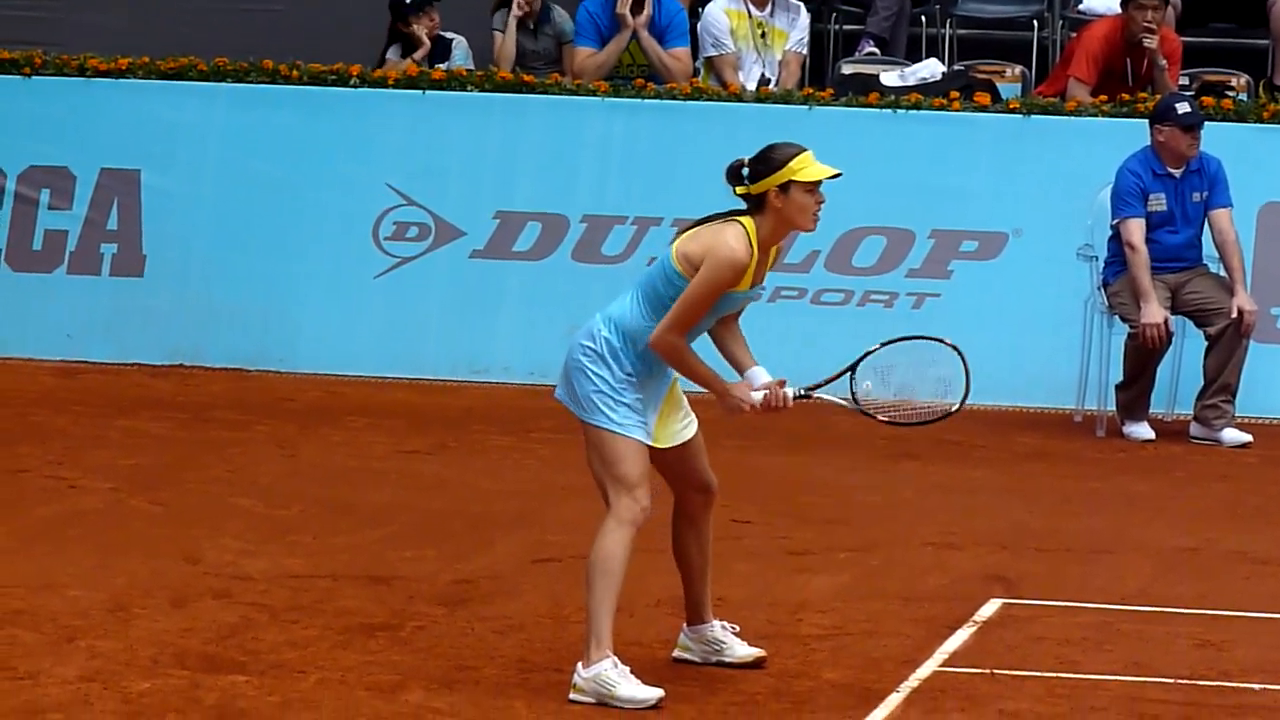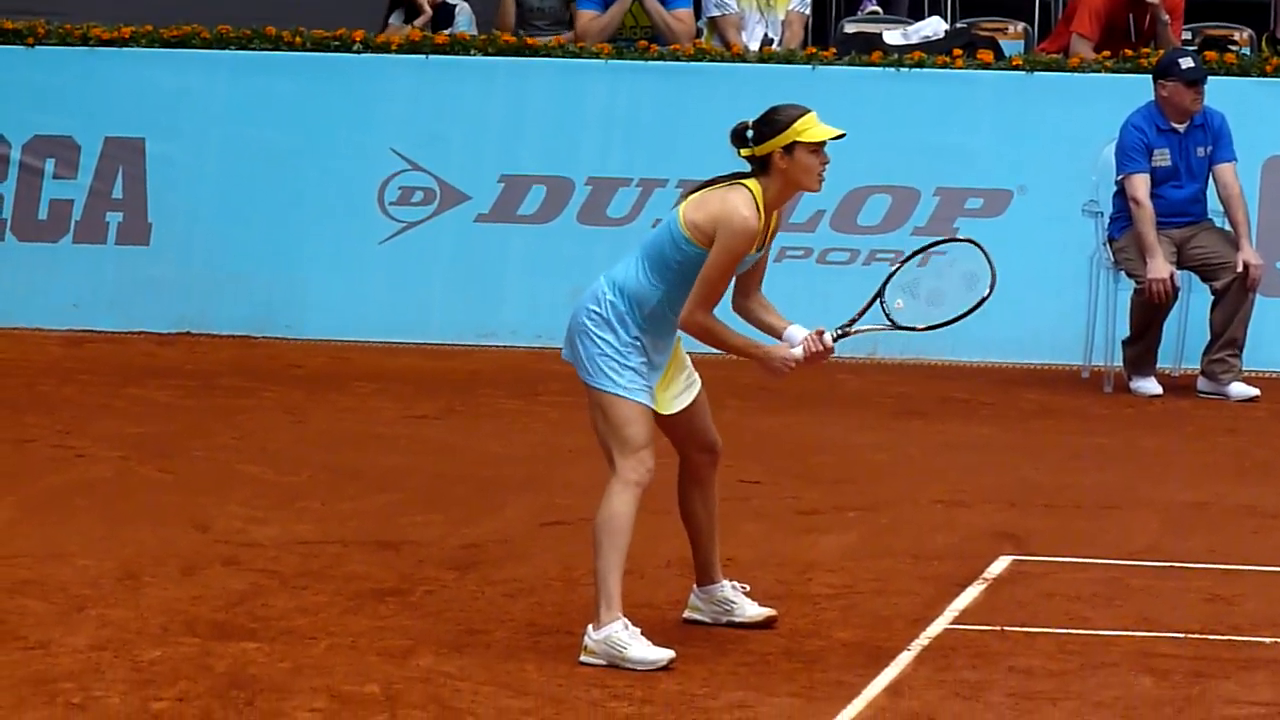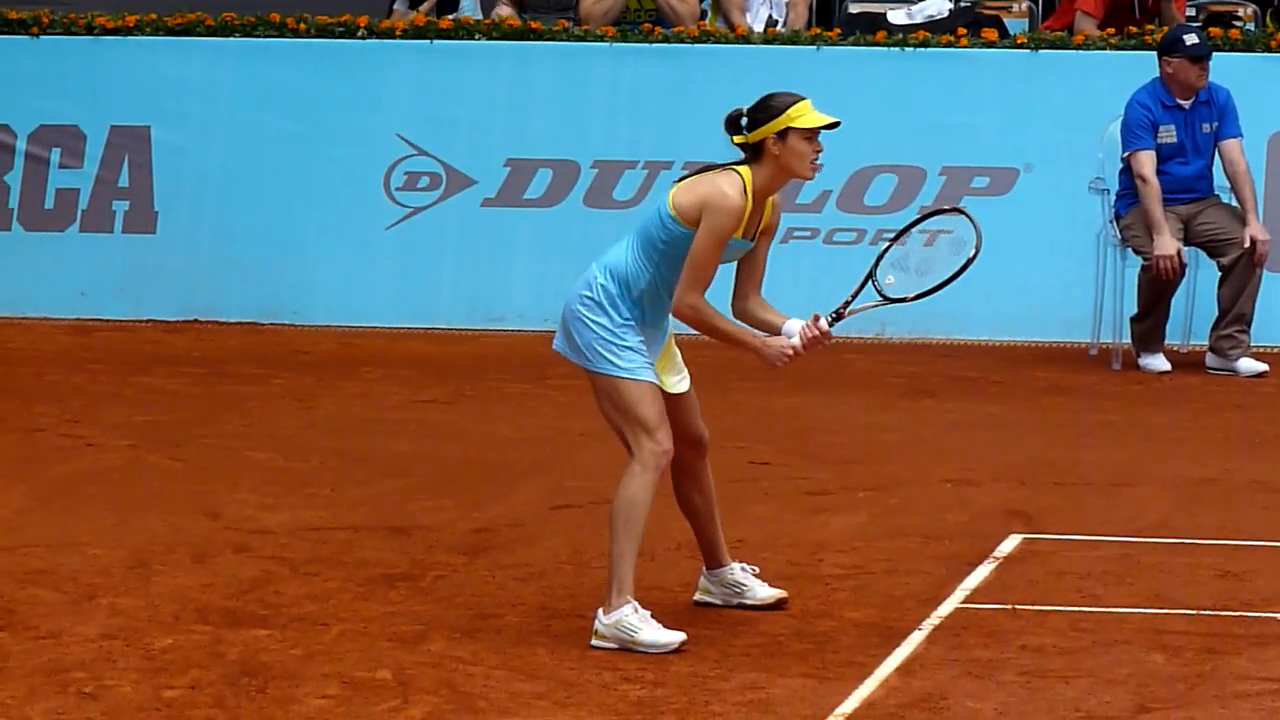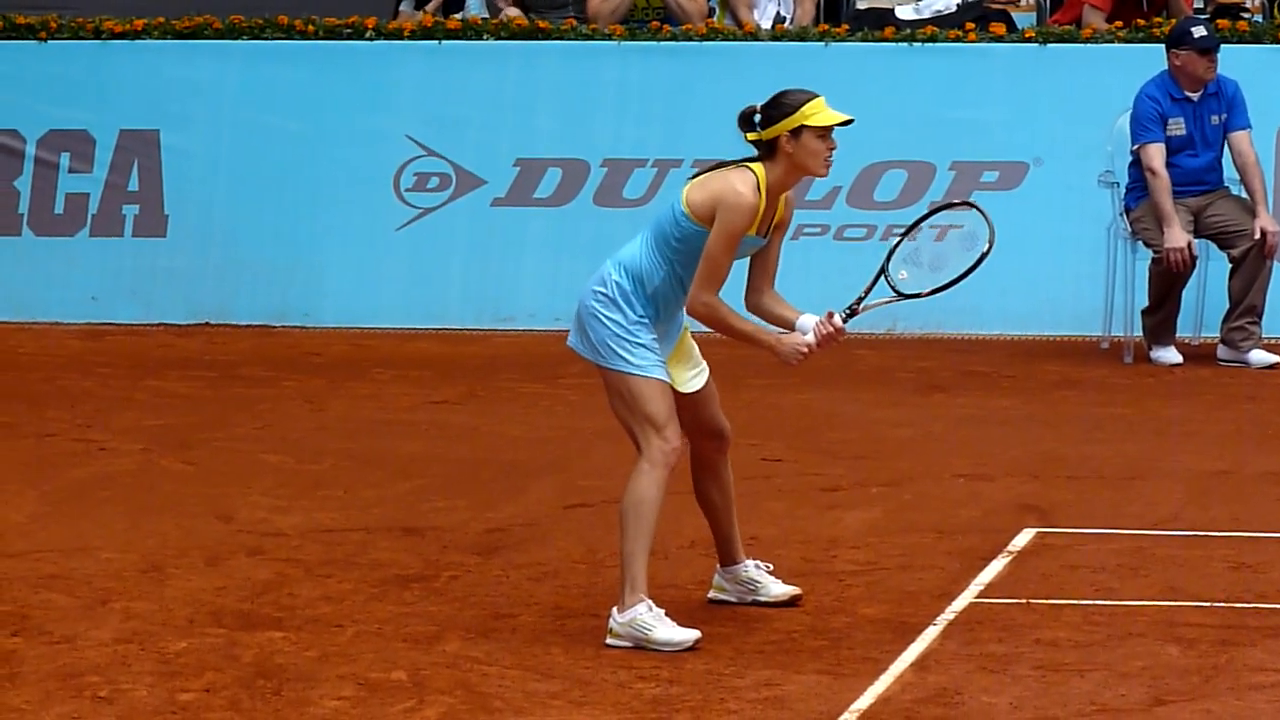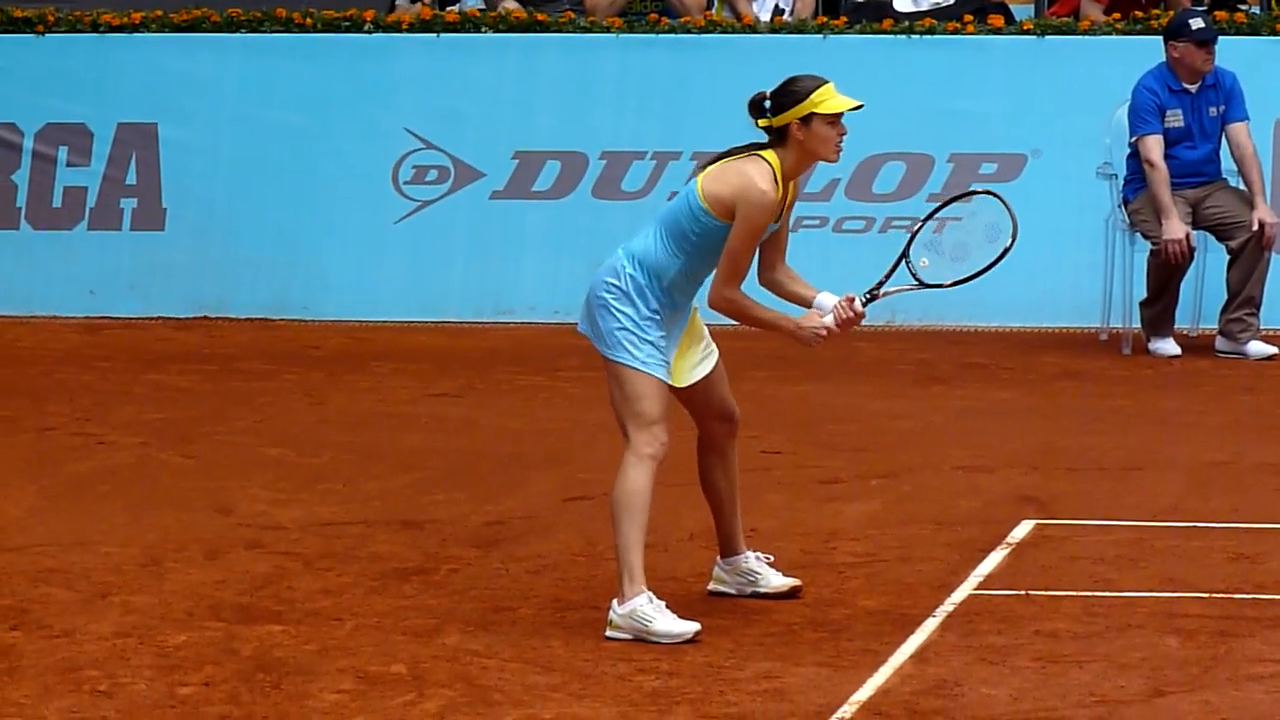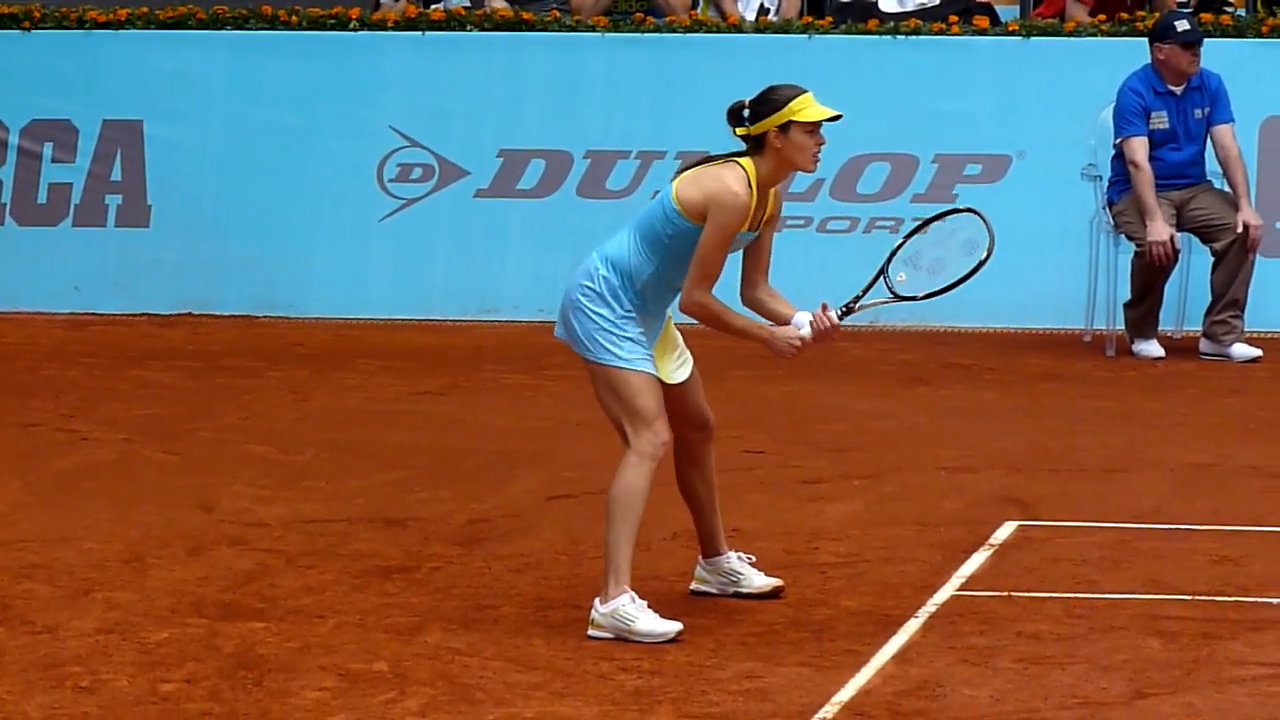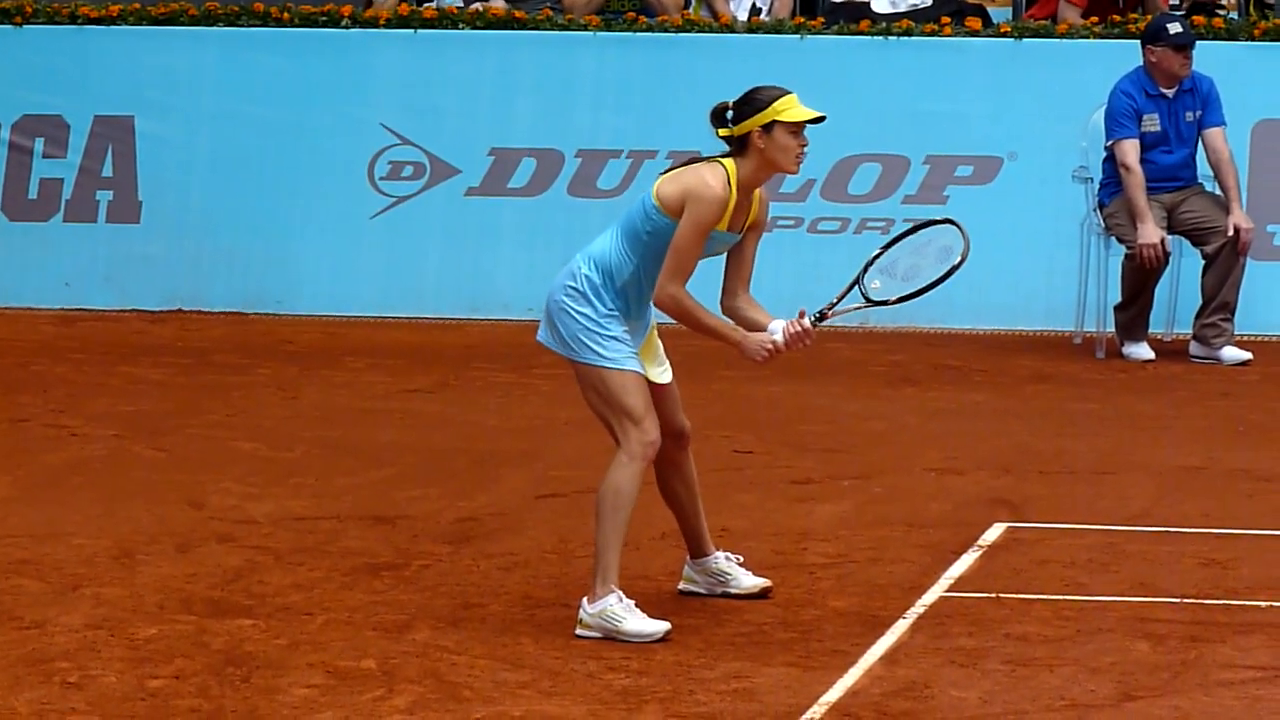
dt=0.3s
person 1, frame 1
left shoulder: (767, 247)
right shoulder: (733, 248)
right elbow: (664, 336)
left wrist: (756, 376)
right wrist: (724, 390)
left hip: (648, 372)
right hip: (608, 364)
left knee: (699, 492)
right knee: (631, 506)
left ankle: (699, 632)
right ankle: (596, 666)
person 1, frame 2
left shoulder: (768, 213)
right shoulder: (741, 216)
left elbow: (747, 298)
right elbow: (696, 317)
left wrist: (796, 336)
right wrist: (764, 354)
left hip: (653, 334)
right hip: (611, 327)
left knee: (703, 453)
right knee: (634, 469)
left ankle: (711, 592)
right ankle: (607, 628)
person 1, frame 3
left shoulder: (767, 210)
right shoulder: (727, 196)
left elbow: (745, 301)
right elbow: (687, 303)
left wrist: (794, 328)
right wrist: (760, 347)
left hip: (645, 319)
right hip: (605, 312)
left knee: (692, 445)
right knee: (654, 450)
left ankle: (719, 575)
right ankle: (617, 612)
person 1, frame 4
left shoulder: (780, 204)
right shoulder: (741, 195)
left elbow: (758, 295)
right elbow: (703, 302)
left wrist: (806, 324)
right wrist: (775, 343)
left hip: (660, 318)
right hip: (620, 311)
left knee: (713, 438)
right knee: (661, 447)
left ankle: (734, 573)
right ankle: (631, 611)
person 1, frame 5
left shoulder: (783, 181)
right shoulder: (758, 188)
left elbow: (772, 271)
right elbow: (725, 296)
left wrist: (825, 303)
right wrist: (795, 327)
left hip: (670, 304)
right hip: (629, 299)
left knee: (721, 423)
right knee: (648, 442)
left ankle: (734, 563)
right ankle: (631, 602)
person 1, frame 6
left shoulder: (767, 200)
right shoulder: (733, 191)
left elbow: (755, 291)
right elbow: (696, 299)
left wrist: (802, 320)
right wrist: (770, 336)
left hip: (644, 310)
right hip: (603, 303)
left knee: (696, 430)
right knee: (651, 439)
left ankle: (716, 564)
right ankle: (613, 602)
person 1, frame 7
left shoulder: (755, 205)
right shoulder: (711, 188)
left elbow: (735, 300)
right elbow: (669, 293)
left wrist: (777, 328)
right wrist: (741, 341)
left hip: (629, 310)
right hip: (589, 303)
left knee: (675, 436)
right knee: (641, 440)
left ankle: (704, 564)
right ankle: (601, 601)
person 2, frame 1
left shoulder: (1211, 168)
right shoulder: (1133, 172)
left elbow: (1225, 232)
right elbow: (1134, 243)
left wrist: (1240, 291)
right wrist: (1149, 303)
left hip: (1190, 272)
right hip: (1132, 273)
left knee: (1237, 315)
right knee: (1153, 328)
left ankle: (1212, 419)
right ankle: (1133, 415)
person 2, frame 2
left shoulder: (1214, 123)
right shoulder: (1137, 127)
left elbow: (1229, 187)
right elbow: (1139, 198)
left wrist: (1245, 245)
right wrist: (1154, 258)
left hip: (1195, 227)
right hip: (1139, 229)
left knee: (1243, 270)
right knee: (1159, 284)
left ankle: (1219, 373)
right ankle: (1140, 370)
person 2, frame 3
left shoulder: (1220, 99)
right shoulder: (1142, 104)
left elbow: (1235, 162)
right elbow: (1145, 175)
left wrist: (1252, 220)
right wrist: (1161, 235)
left hip: (1201, 203)
right hip: (1144, 206)
left knee: (1249, 246)
right knee: (1166, 260)
left ankle: (1227, 349)
right ankle: (1148, 347)
person 2, frame 4
left shoulder: (1228, 91)
right shoulder: (1151, 98)
left elbow: (1245, 154)
right elbow: (1155, 168)
right wrist: (1171, 228)
left hip: (1211, 195)
right hip: (1155, 198)
right knee: (1177, 253)
left ankle: (1238, 341)
right ankle: (1160, 340)
person 2, frame 5
left shoulder: (1226, 82)
right shoulder: (1149, 89)
left elbow: (1242, 146)
right elbow: (1152, 160)
right wrist: (1170, 219)
left hip: (1209, 187)
right hip: (1153, 190)
right knee: (1175, 244)
left ankle: (1237, 333)
right ankle: (1158, 331)
person 2, frame 6
left shoulder: (1211, 85)
right shoulder: (1134, 90)
left elbow: (1227, 147)
right elbow: (1137, 161)
left wrist: (1244, 205)
right wrist: (1154, 221)
left hip: (1193, 188)
right hip: (1137, 192)
left knee: (1242, 231)
right knee: (1159, 245)
left ankle: (1221, 334)
right ankle: (1142, 332)
person 2, frame 7
left shoulder: (1203, 87)
right shoulder: (1126, 93)
left elbow: (1218, 150)
right elbow: (1129, 164)
left wrist: (1236, 209)
right wrist: (1145, 223)
left hip: (1185, 191)
right hip: (1128, 194)
left knee: (1233, 234)
right knee: (1149, 248)
left ankle: (1211, 338)
right ankle: (1132, 335)
